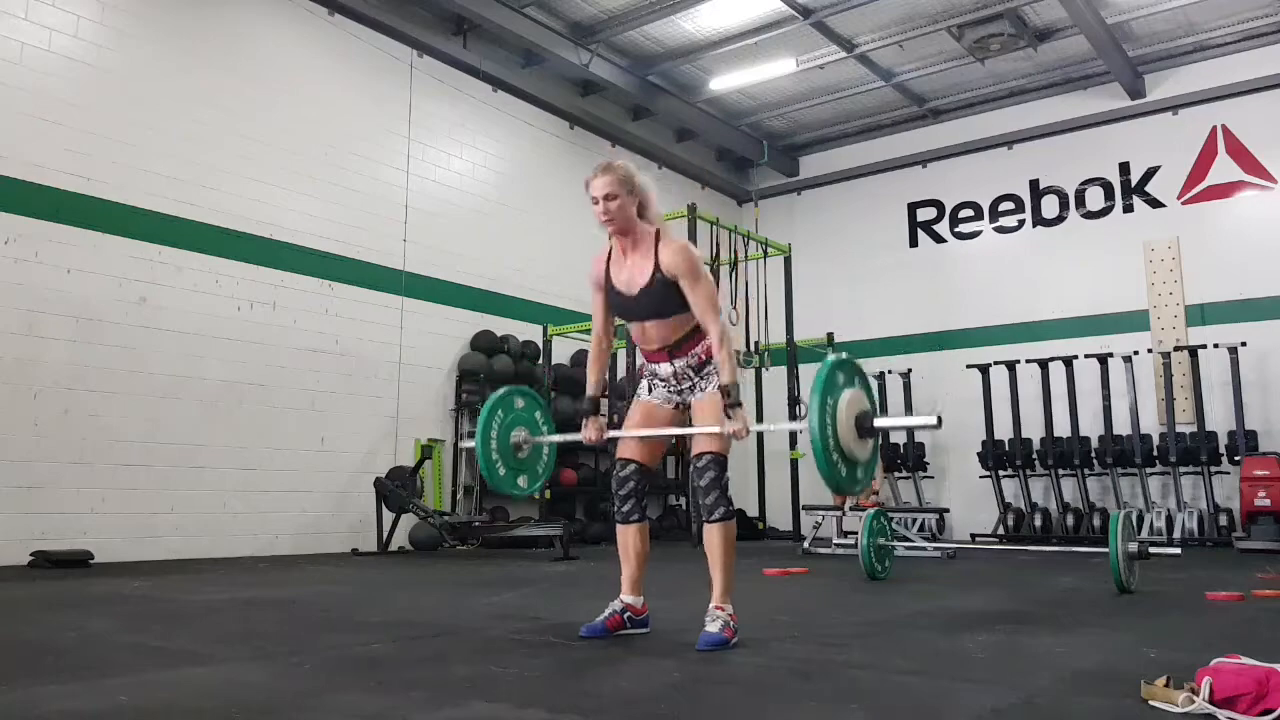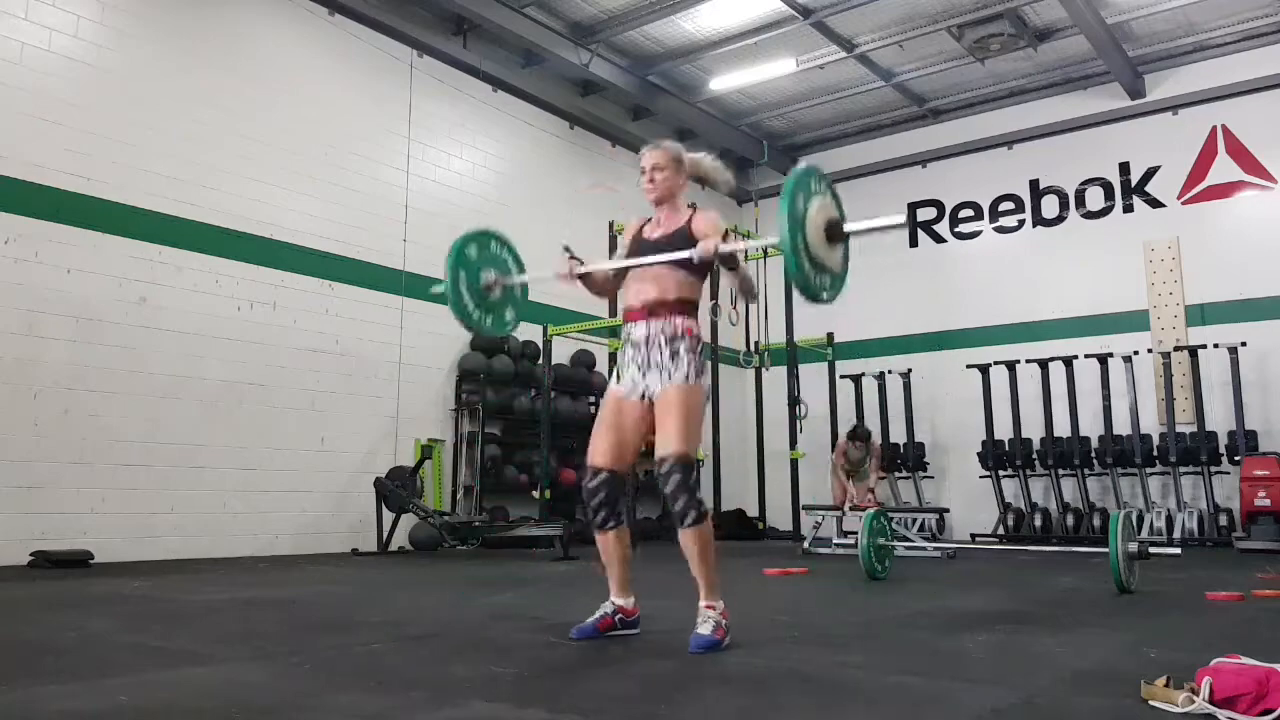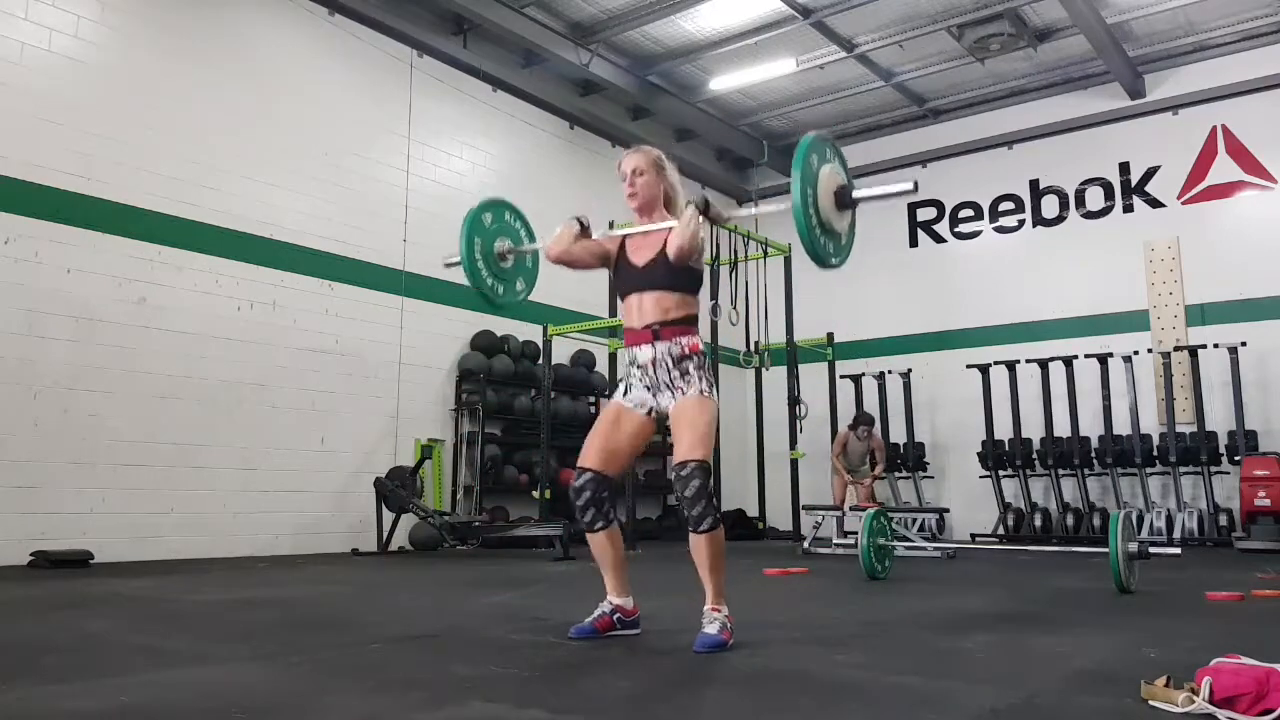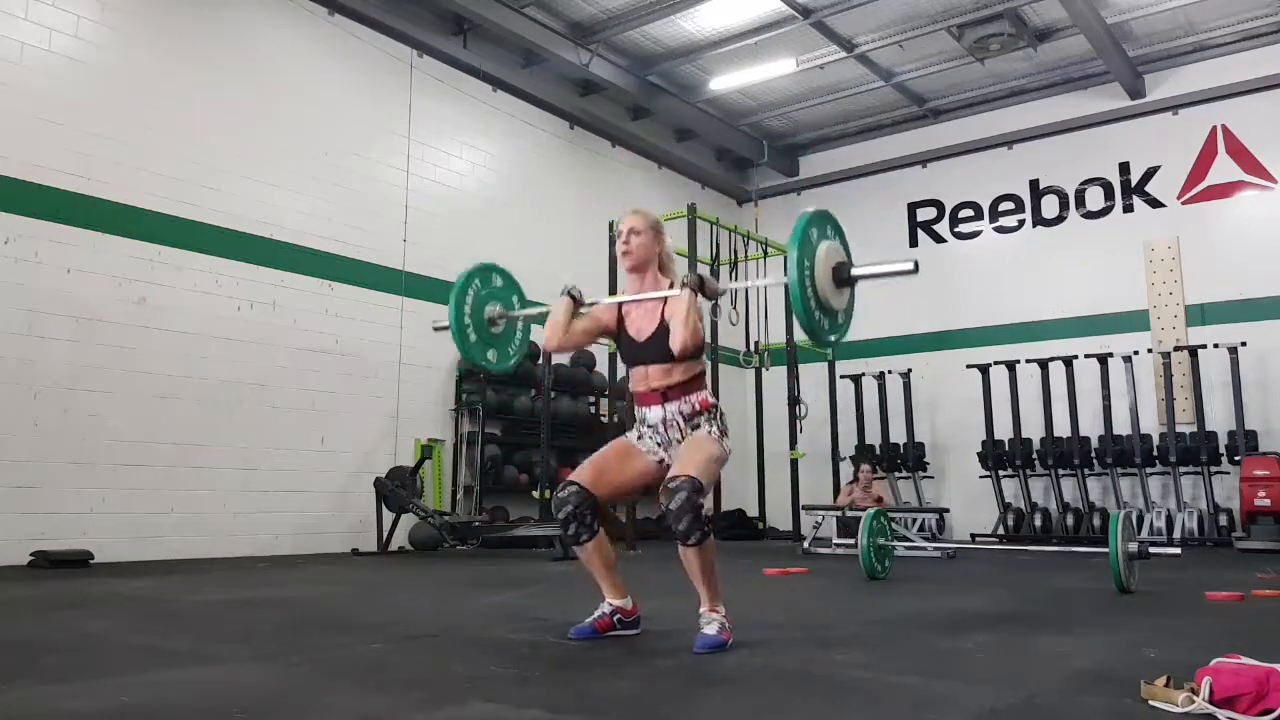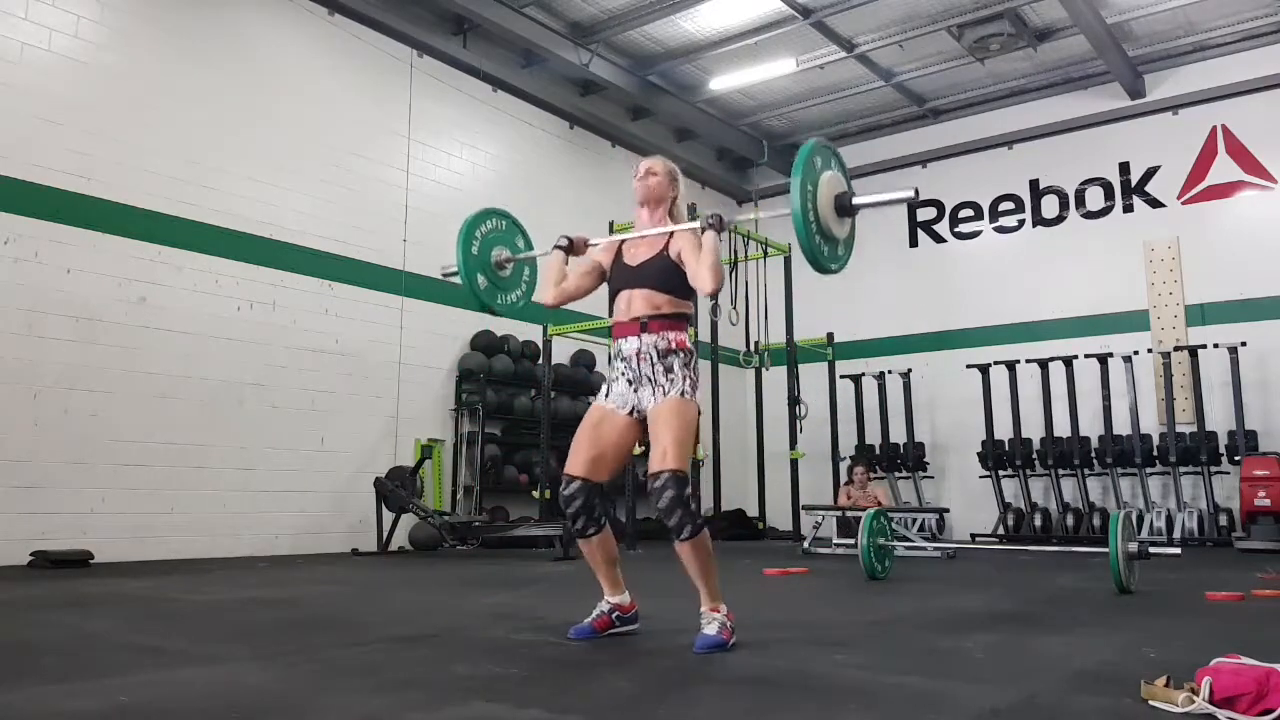
dt=0.7s
person 1, frame 1
left shoulder: (673, 251)
right shoulder: (602, 266)
left elbow: (715, 328)
right elbow: (601, 342)
left wrist: (731, 401)
right wrist: (592, 409)
left hip: (702, 366)
right hip: (656, 373)
left knee: (708, 474)
right knee: (627, 477)
left ankle: (722, 610)
right ankle: (630, 603)
person 1, frame 2
left shoulder: (699, 221)
right shoulder: (636, 230)
left elbow: (713, 249)
right elbow: (606, 287)
left wrist: (714, 249)
right wrist: (581, 271)
left hip: (678, 353)
right hip: (634, 357)
left knee: (674, 477)
right knee: (599, 483)
left ankle: (712, 610)
right ankle: (621, 604)
person 1, frame 3
left shoulder: (683, 234)
right shoulder: (618, 245)
left elbow: (680, 244)
right elbow: (556, 251)
left wrist: (697, 212)
right wrist: (578, 226)
left hip: (681, 367)
right hip: (635, 372)
left knee: (691, 481)
right knee: (587, 484)
left ankle: (716, 612)
right ankle: (620, 605)
person 1, frame 4
left shoulder: (681, 292)
right shoulder: (613, 312)
left elbow: (682, 343)
right elbow: (552, 341)
left wrist: (690, 292)
right wrist: (567, 301)
left hip: (696, 425)
right hip: (647, 427)
left knee: (679, 496)
right knee: (571, 498)
left ankle: (713, 613)
right ankle: (618, 605)
person 1, frame 5
left shoulder: (682, 240)
right shoulder: (611, 249)
left elbow: (708, 286)
right elbow: (554, 295)
left wrist: (711, 233)
right wrist: (563, 249)
left hip: (668, 366)
right hip: (622, 370)
left knee: (668, 491)
right knee: (575, 490)
left ankle: (716, 612)
right ankle: (618, 602)
